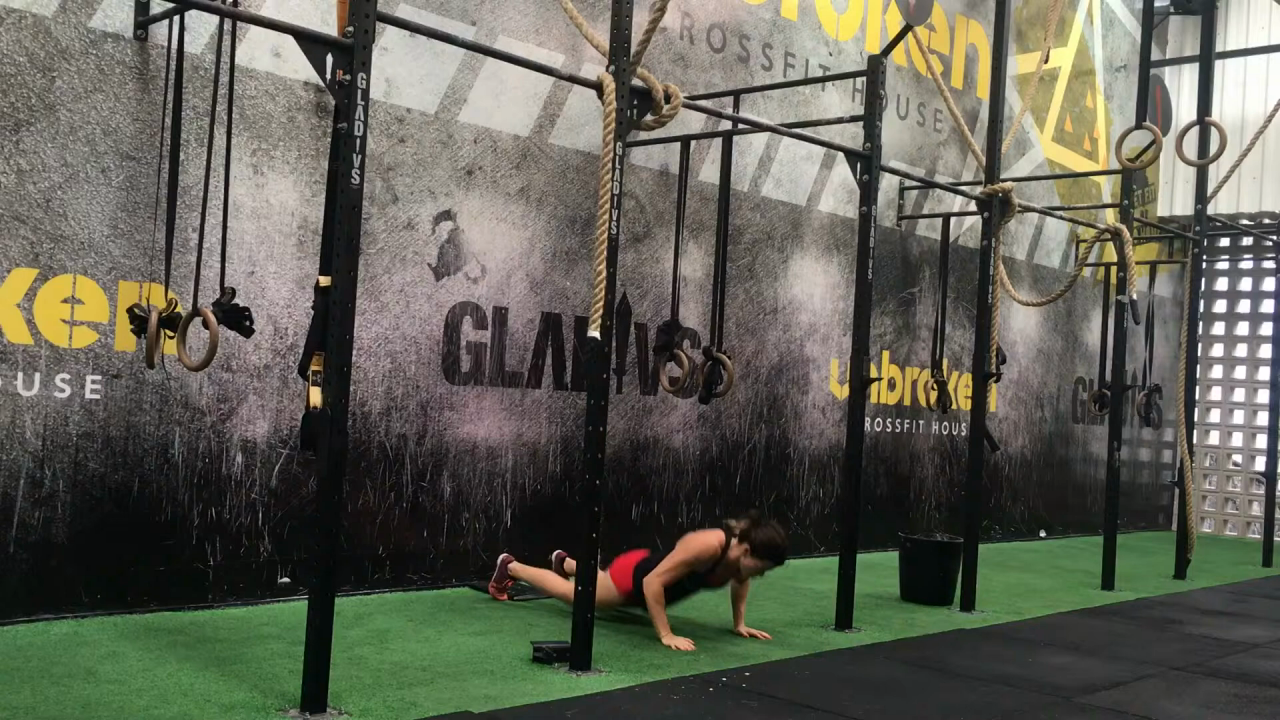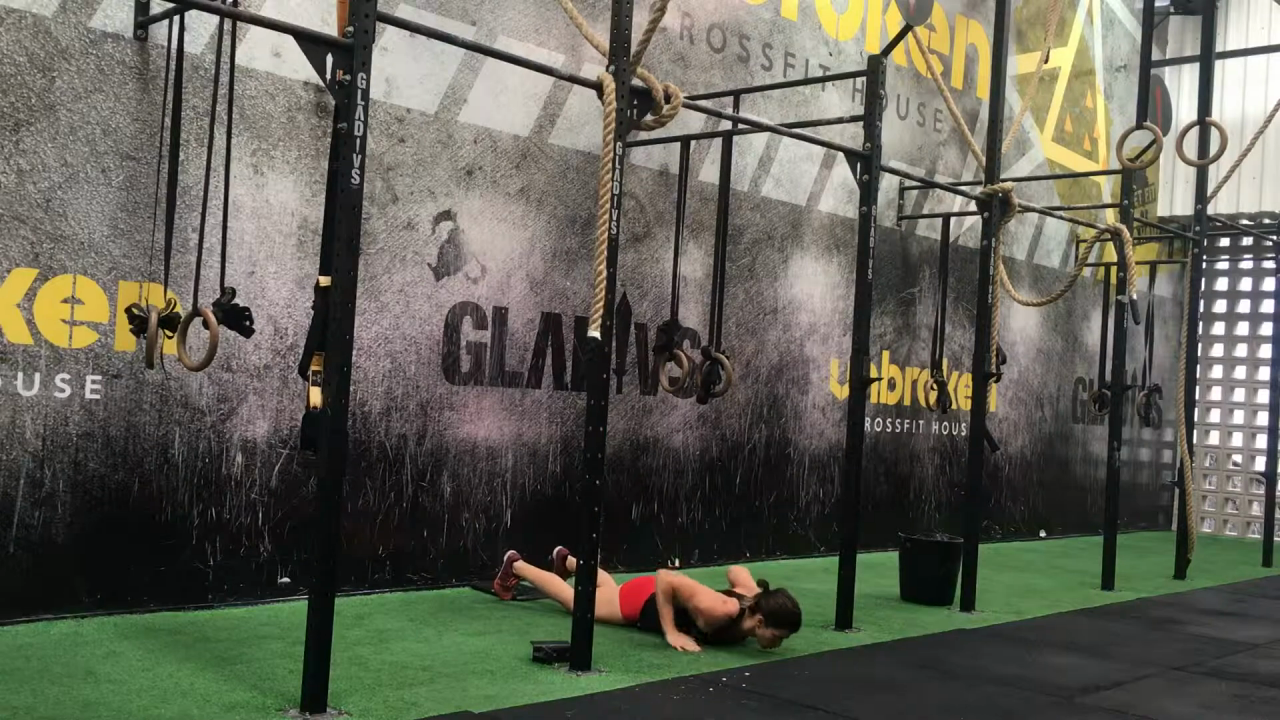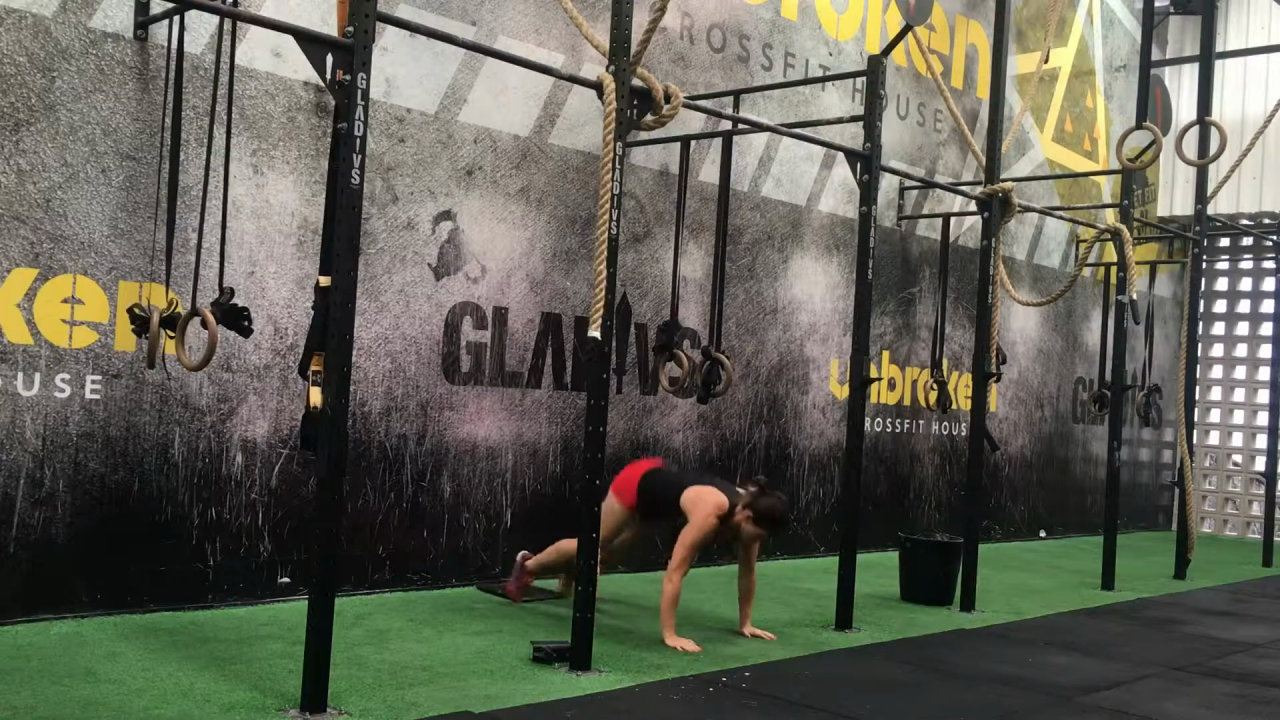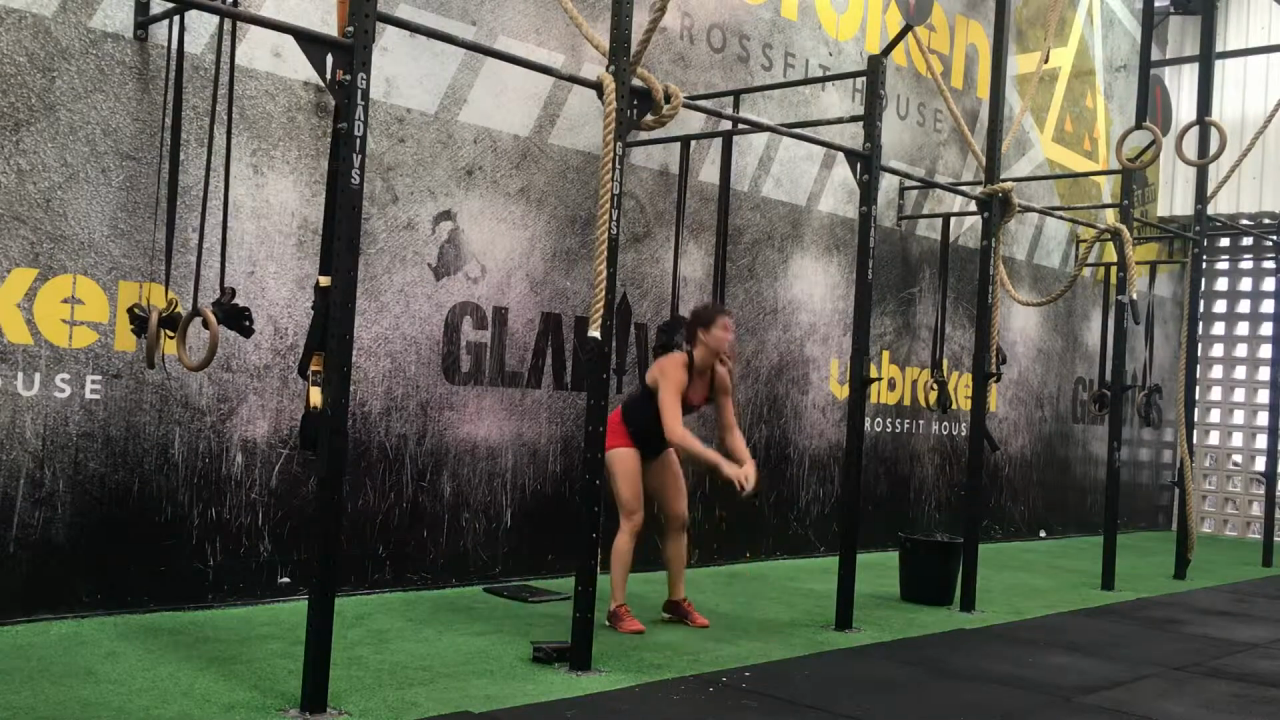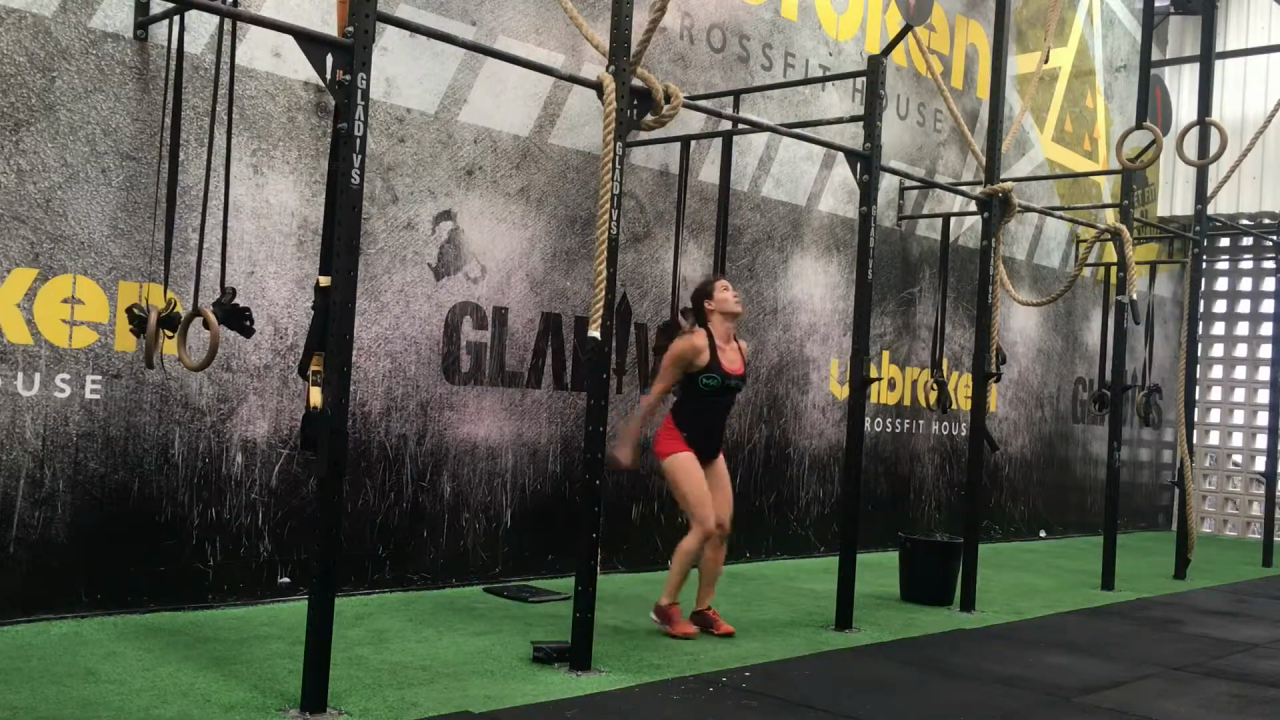
dt=0.7s
person 1, frame 1
left shoulder: (742, 552)
right shoulder: (708, 548)
left elbow: (739, 581)
right elbow: (653, 583)
left wrist: (739, 623)
right wrist: (666, 635)
left hip: (653, 576)
right hip: (633, 576)
left knee: (602, 582)
right knee: (569, 592)
left ankle: (564, 562)
right ankle: (510, 566)
person 1, frame 2
left shoulder: (754, 599)
right shoulder: (720, 612)
left elbow: (736, 569)
right elbow: (664, 576)
right wrist: (671, 633)
left hip: (660, 597)
right hip: (641, 604)
left knee: (611, 585)
right knee: (574, 599)
left ankle: (566, 559)
right ankle: (516, 564)
person 1, frame 3
left shoulder: (745, 510)
right shoulder: (712, 514)
left elbow: (747, 570)
right elbow: (675, 571)
left wrist: (745, 623)
right wrist: (670, 635)
left hip: (656, 479)
right hip: (637, 483)
left knee: (613, 547)
left ankle: (569, 566)
right ankle: (528, 565)
person 1, frame 4
left shoulder: (720, 377)
right shoulder: (673, 368)
left elbow: (730, 429)
right elbow: (674, 432)
left wrist: (747, 464)
right wrist: (722, 463)
left hip: (657, 444)
right hip: (623, 435)
left knee: (679, 519)
right knee: (633, 518)
left ankle: (676, 601)
right ankle: (617, 609)
person 1, frame 5
left shoulder: (742, 349)
right shoulder: (694, 343)
right elbow: (655, 394)
right wrist: (628, 443)
left hip: (711, 448)
right hip: (678, 442)
left knee: (723, 529)
right knee: (706, 528)
left ankle: (704, 609)
right ankle: (668, 607)
